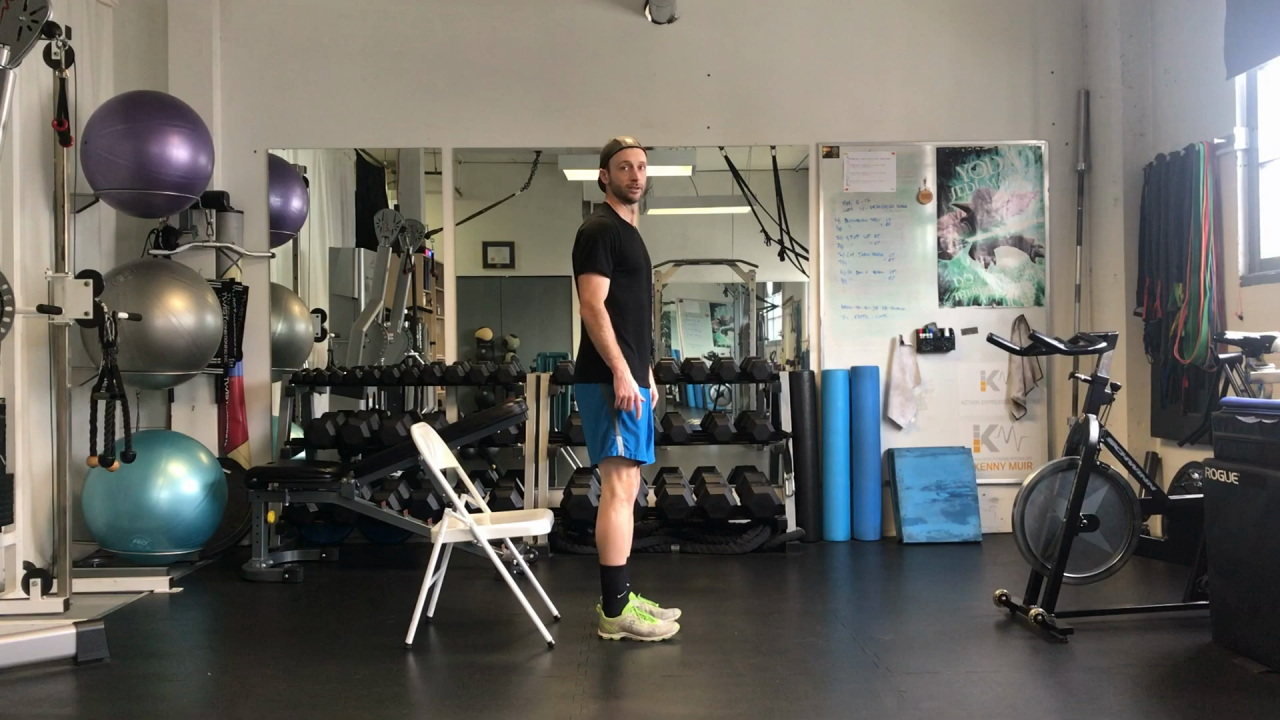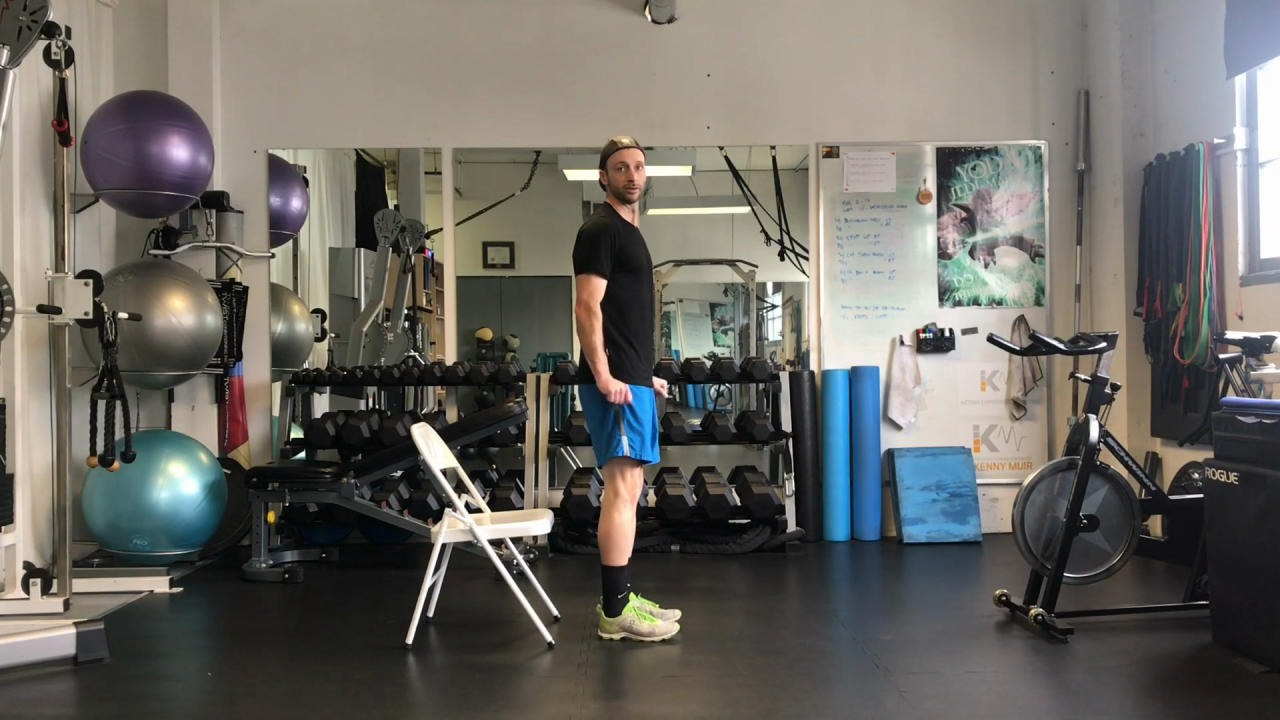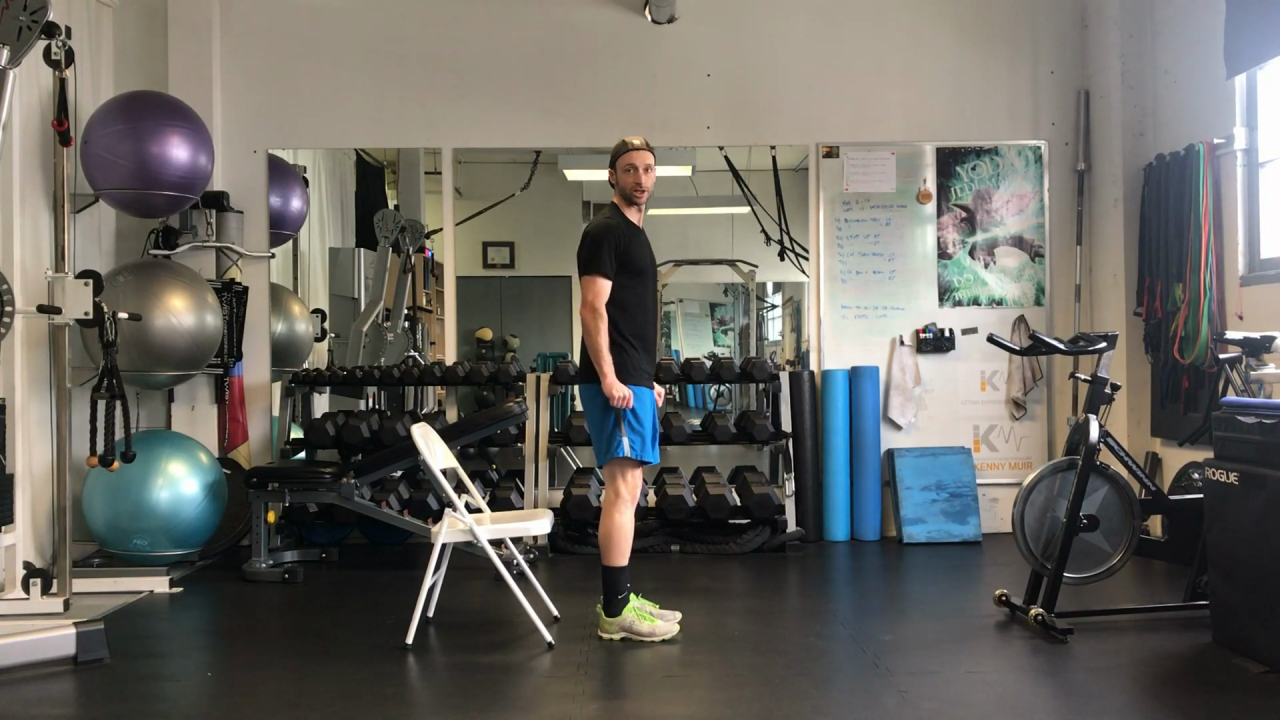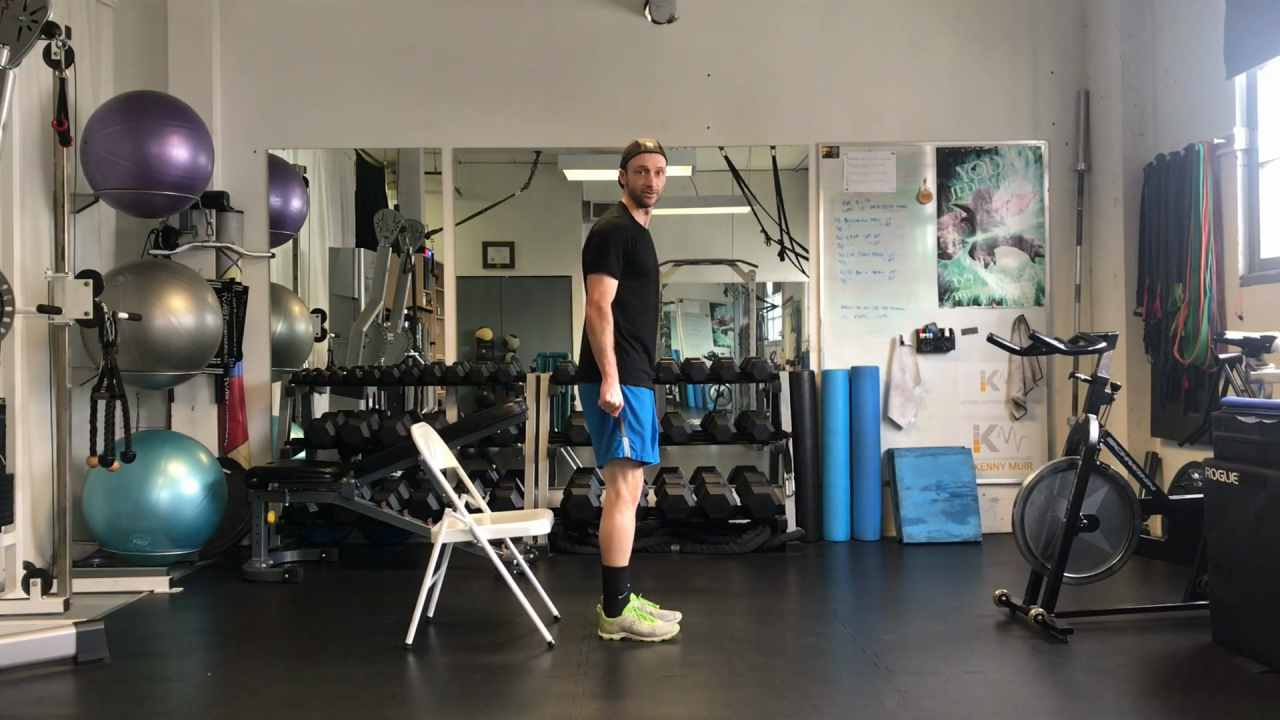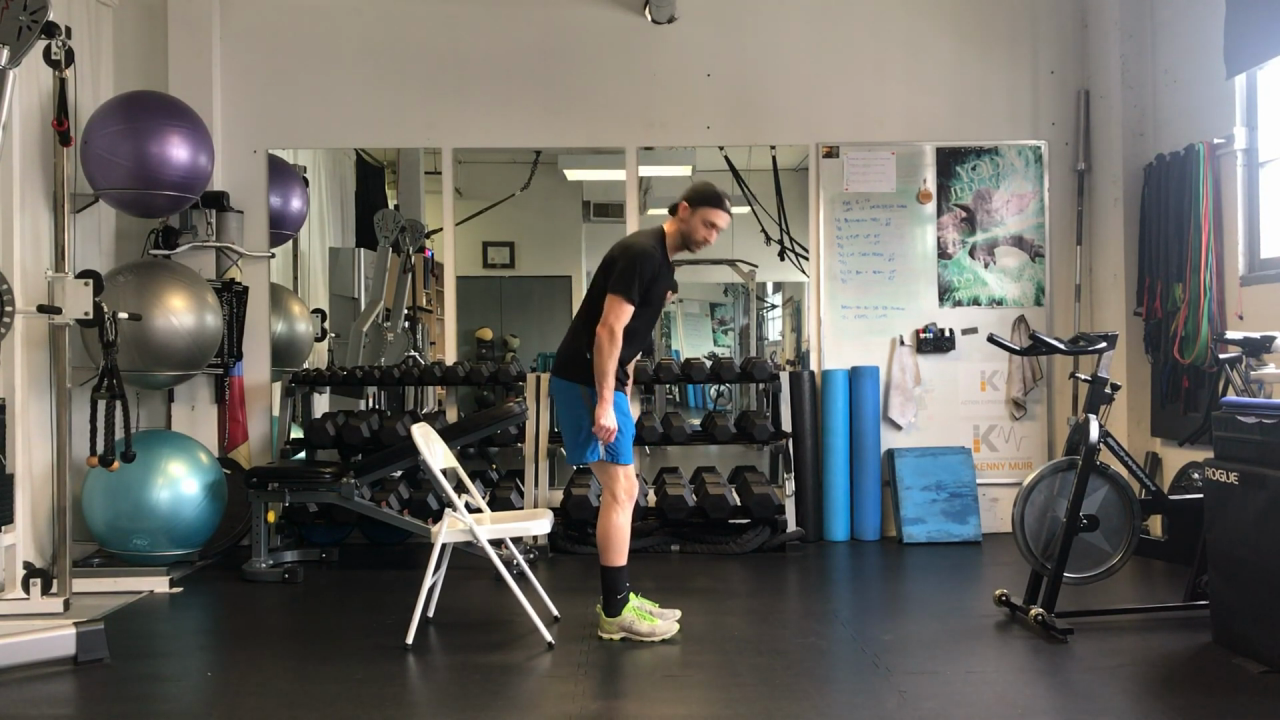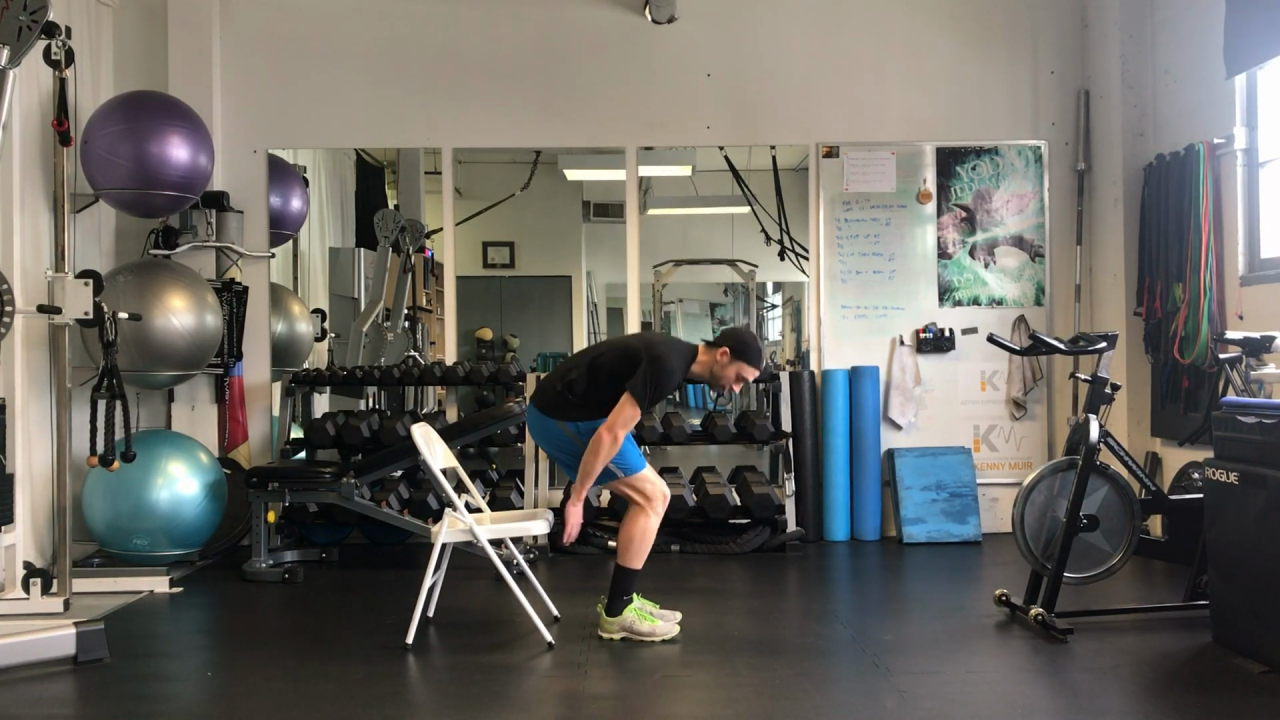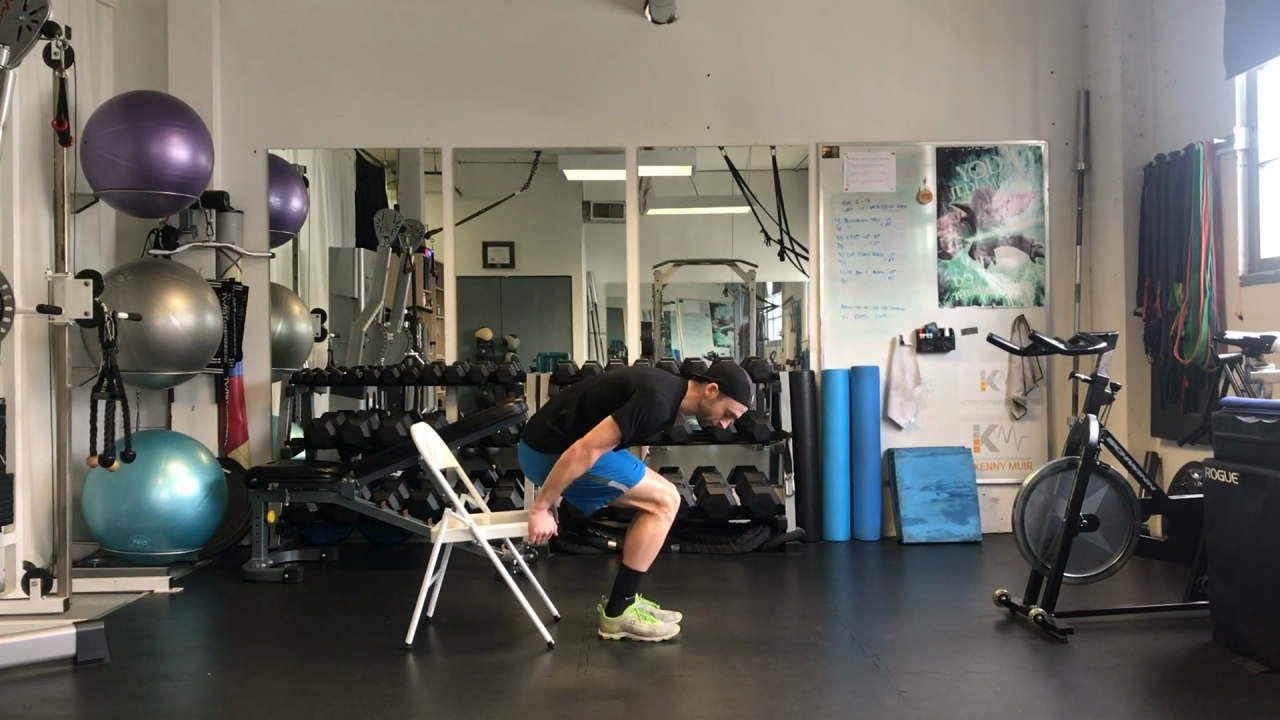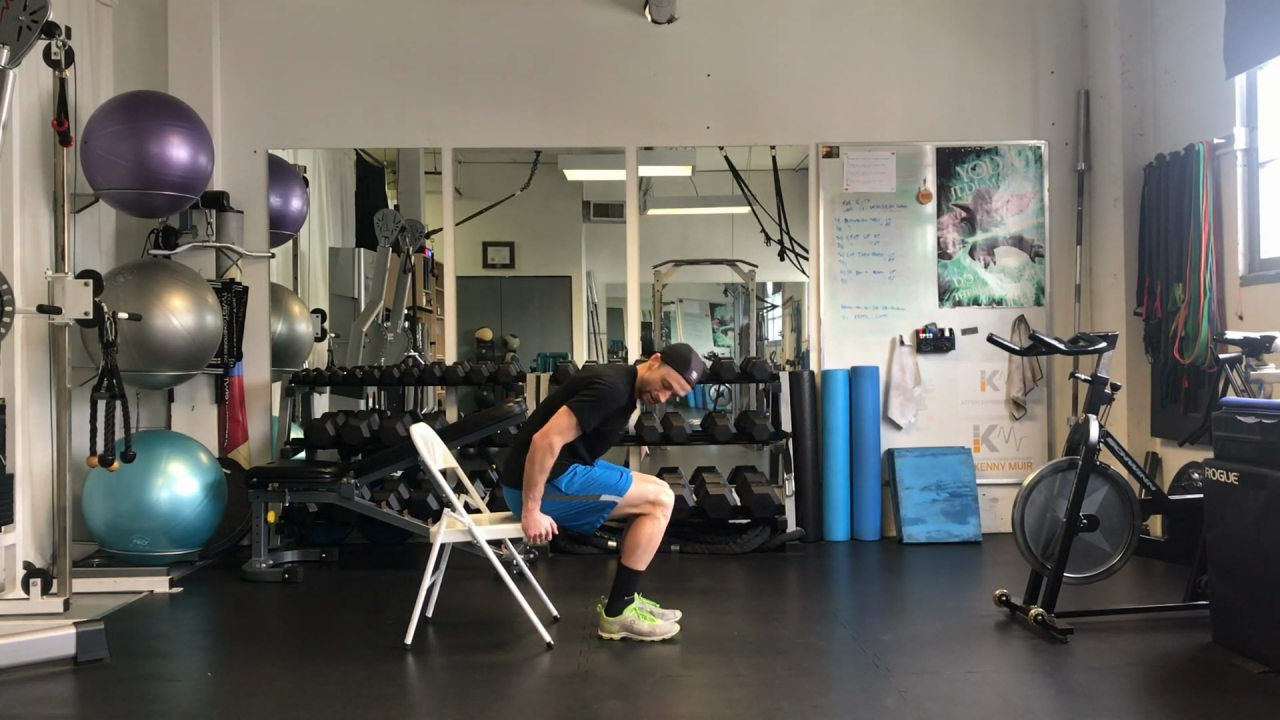
dt=0.5s
person 1, frame 1
left shoulder: (628, 232)
right shoulder: (600, 230)
right elbow: (594, 307)
left wrist: (645, 373)
right wrist: (622, 375)
left hip: (630, 378)
right hip: (612, 380)
left knee: (627, 488)
right knee: (618, 489)
left ankle: (621, 598)
right ankle: (615, 610)
person 1, frame 2
left shoulder: (629, 231)
right shoulder: (601, 230)
right elbow: (587, 307)
right wrist: (604, 375)
left hip: (633, 377)
right hip: (616, 380)
left knee: (629, 488)
right knee: (622, 488)
left ankle: (621, 596)
right ankle: (615, 609)
person 1, frame 3
left shoulder: (635, 233)
right shoulder: (606, 231)
right elbow: (592, 309)
right wrist: (608, 378)
left hip: (634, 379)
right hip: (617, 381)
left knee: (629, 489)
right knee: (623, 489)
left ankle: (621, 599)
right ankle: (616, 610)
person 1, frame 4
left shoulder: (637, 233)
right shoulder: (614, 230)
right elbow: (599, 307)
right wrist: (610, 379)
left hip: (634, 377)
right hip: (618, 379)
left knee: (628, 489)
right knee: (624, 490)
left ankle: (620, 599)
right ankle: (615, 610)
person 1, frame 5
left shoulder: (660, 261)
right shoulder: (643, 254)
right elbow: (608, 331)
left wrist: (622, 397)
right wrist: (604, 404)
left hip: (599, 381)
right hip: (583, 379)
left knee: (623, 489)
right knee: (619, 491)
left ankle: (619, 599)
right ankle: (615, 612)
person 1, frame 6
left shoulder: (675, 357)
right shoulder: (667, 365)
left elbow: (617, 426)
right elbow: (611, 434)
right wrist: (576, 499)
left hip: (570, 411)
right hip: (562, 415)
left knee: (654, 496)
right knee: (652, 497)
left ankle: (621, 599)
right ankle: (618, 613)
person 1, frame 7
left shoulder: (667, 390)
right shoulder: (658, 400)
right elbow: (583, 451)
left wrist: (551, 496)
right wrist: (540, 508)
left hip: (555, 444)
right hip: (552, 451)
left knee: (660, 498)
right knee: (664, 502)
left ankle: (623, 600)
right ankle: (617, 613)
person 1, frame 8
left shoulder: (625, 385)
right shoulder: (612, 387)
right elbow: (545, 440)
right wrist: (531, 511)
left hip: (558, 472)
right hip: (547, 481)
left knee: (652, 495)
right knee: (659, 500)
left ankle: (623, 599)
right ankle: (617, 613)
